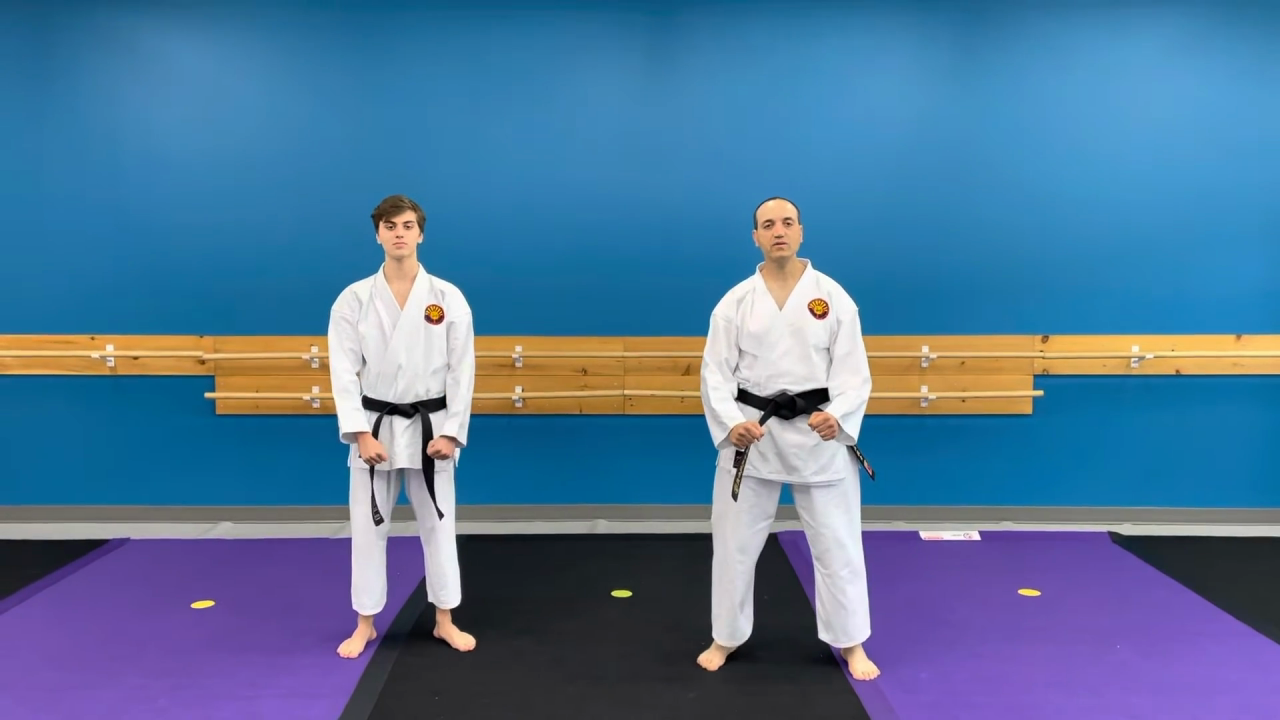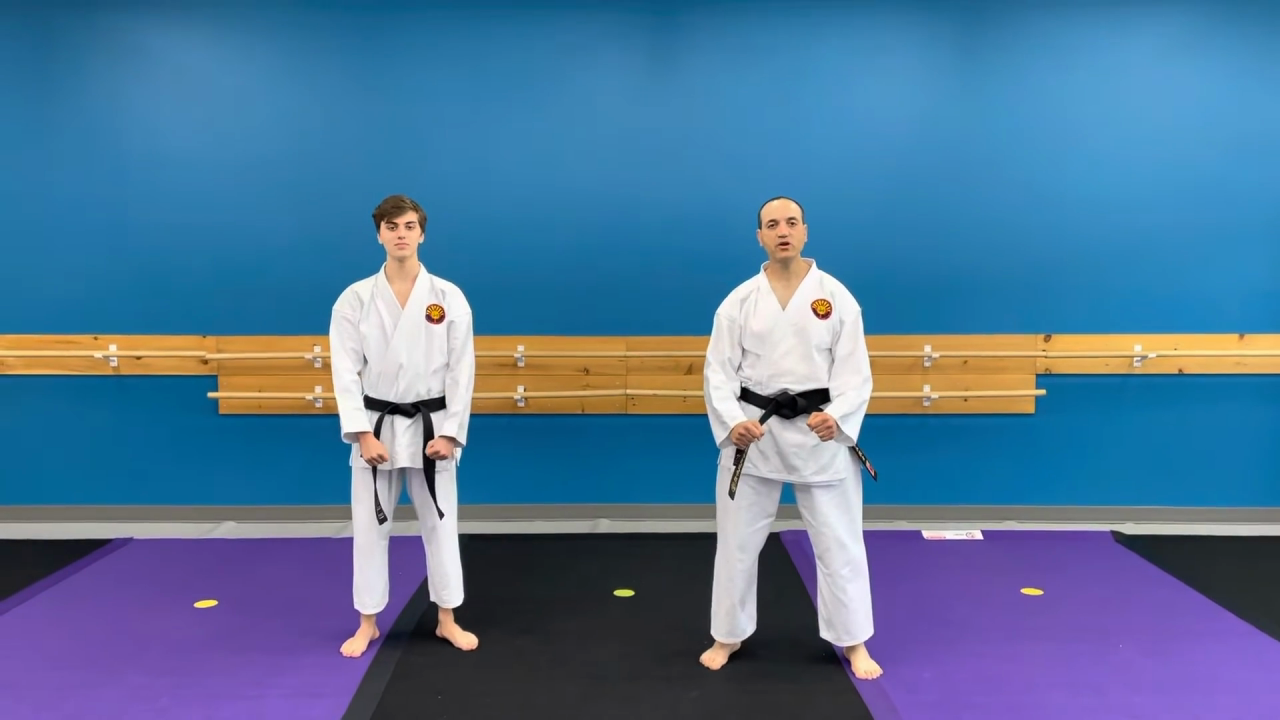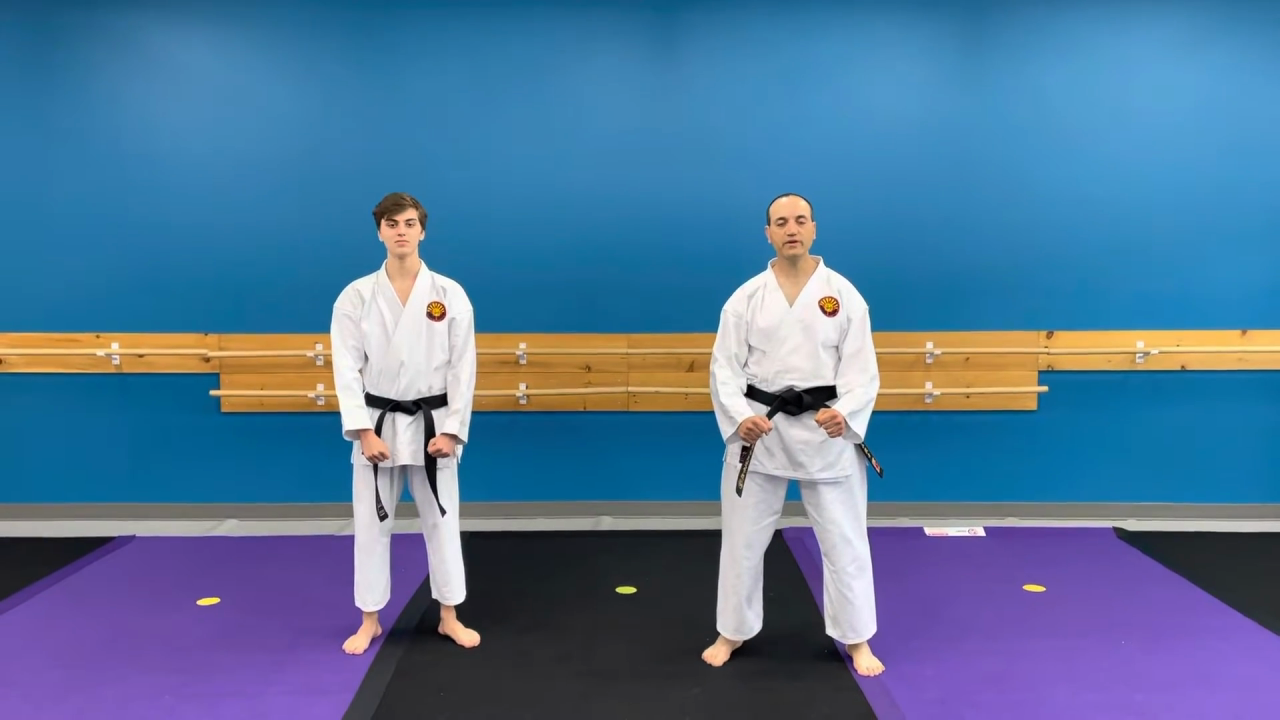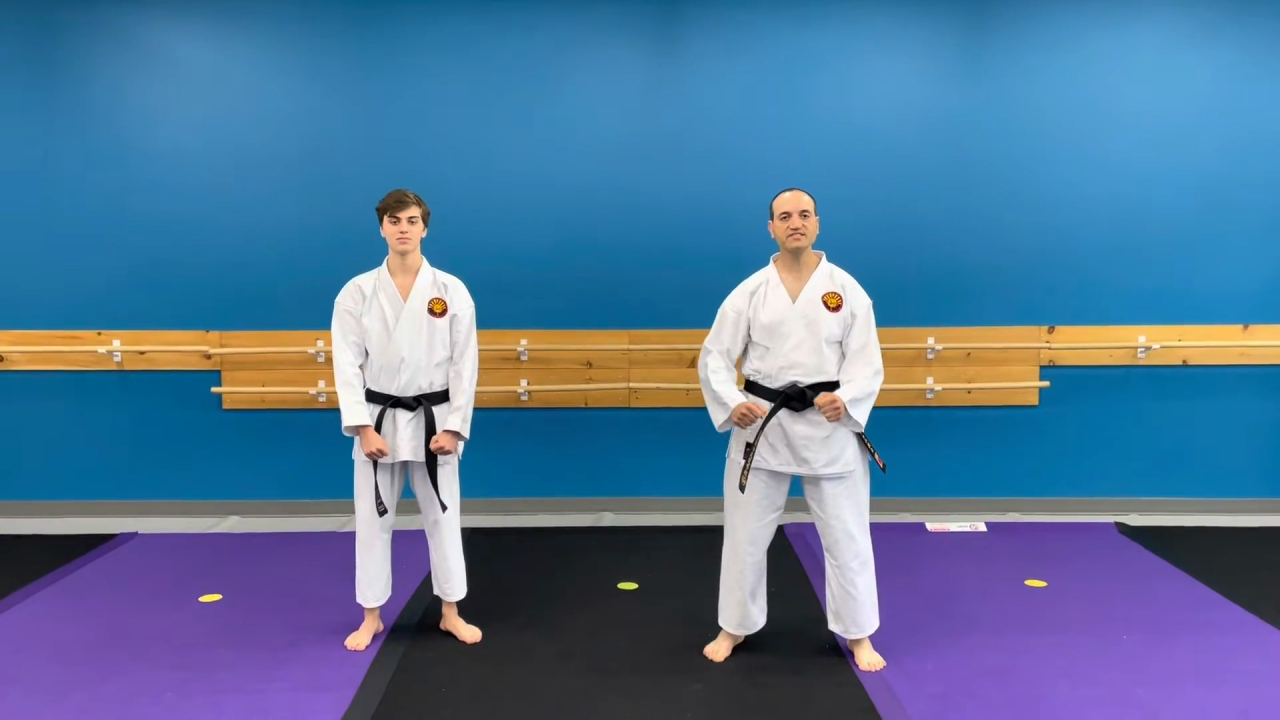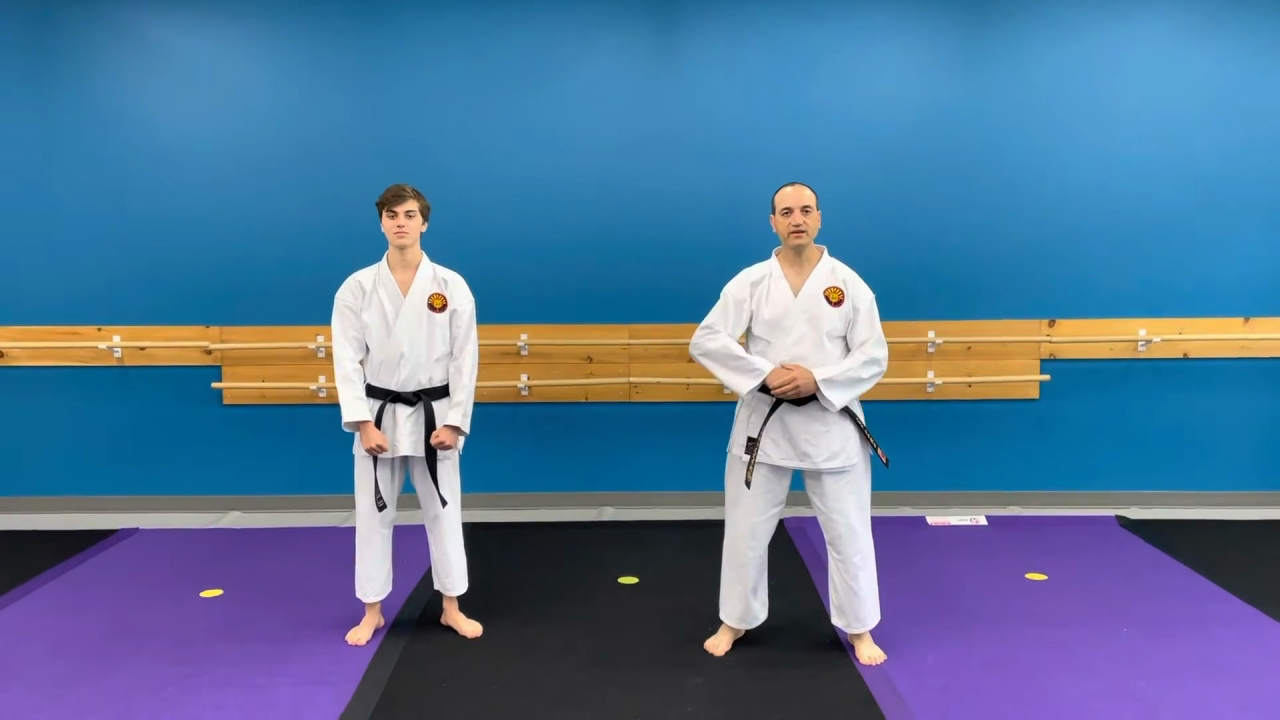
dt=0.4s
person 1, frame 1
left shoulder: (832, 296)
right shoulder: (735, 302)
left elbow: (853, 370)
right elbow: (716, 372)
left wrist: (838, 415)
right wrist: (730, 423)
left hip: (819, 433)
right hip: (752, 432)
left knee: (837, 543)
right knee: (735, 542)
left ankle: (851, 643)
right ankle: (727, 637)
person 1, frame 2
left shoulder: (836, 296)
right shoulder: (739, 301)
left elbow: (854, 371)
right elbow: (719, 370)
left wrist: (837, 417)
right wrist: (731, 422)
left hip: (821, 433)
right hip: (752, 432)
left knee: (838, 542)
right knee: (737, 540)
left ankle: (853, 641)
right ankle: (728, 635)
person 1, frame 3
left shoulder: (842, 293)
right shoulder: (746, 297)
left elbow: (862, 369)
right elbow: (725, 366)
left wrist: (845, 413)
right wrist: (740, 417)
left hip: (827, 429)
right hip: (759, 429)
left knee: (844, 540)
right knee: (743, 538)
left ankle: (856, 639)
right ankle: (732, 632)
person 1, frame 4
left shoulder: (846, 289)
right shoulder: (749, 292)
left elbow: (868, 361)
right elbow: (714, 355)
left wrist: (847, 400)
right wrist: (731, 402)
left hip: (830, 427)
right hip: (761, 425)
left knee: (847, 536)
right knee: (746, 533)
left ankle: (858, 635)
right ankle: (734, 627)
person 1, frame 5
left shoulder: (848, 283)
right shoulder: (749, 282)
left elbow: (873, 357)
right elbow: (706, 340)
left wrist: (818, 380)
right wrist: (765, 373)
left hip: (831, 420)
right hip: (763, 419)
left knee: (848, 531)
right knee: (746, 528)
left ankle: (860, 629)
right ankle: (736, 621)
person 2, frame 1
left shoulder: (448, 297)
right shoulder: (353, 299)
left elbow: (461, 369)
right elbow: (344, 371)
left wrist: (451, 431)
right wrist: (360, 433)
left hip: (430, 426)
right hip: (375, 427)
left knee: (438, 524)
right knee: (368, 526)
left ankle: (444, 620)
right ankle: (365, 623)
person 2, frame 2
left shoulder: (449, 297)
right shoulder: (355, 299)
left elbow: (461, 370)
right elbow: (346, 371)
left wrist: (450, 433)
right wrist: (363, 434)
left hip: (431, 426)
right hip: (377, 426)
left knee: (440, 523)
right knee: (370, 526)
left ankle: (447, 620)
right ankle: (367, 623)
person 2, frame 3
left shoulder: (449, 294)
right shoulder: (355, 296)
left elbow: (462, 366)
right elbow: (347, 368)
left wrist: (452, 429)
right wrist: (364, 431)
left hip: (432, 423)
right hip: (378, 423)
left knee: (441, 519)
right knee: (372, 522)
left ankle: (449, 617)
right ankle: (369, 620)
person 2, frame 4
left shoulder: (451, 290)
right shoulder: (357, 292)
left elbow: (464, 363)
right elbow: (347, 364)
left wrist: (454, 427)
right wrist: (363, 427)
left hip: (434, 419)
right hip: (379, 420)
left knee: (443, 516)
right knee: (373, 519)
left ankle: (451, 613)
right ankle: (371, 617)
person 2, frame 5
left shoulder: (451, 285)
right shoulder: (357, 287)
left elbow: (464, 358)
right elbow: (348, 359)
left wrist: (454, 422)
right wrist: (363, 423)
left hip: (434, 413)
right hip: (379, 414)
left knee: (443, 510)
right knee: (373, 513)
left ankle: (452, 608)
right ankle: (372, 612)
